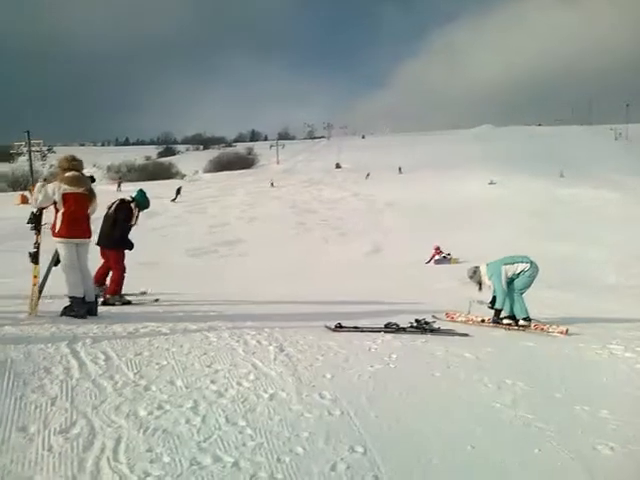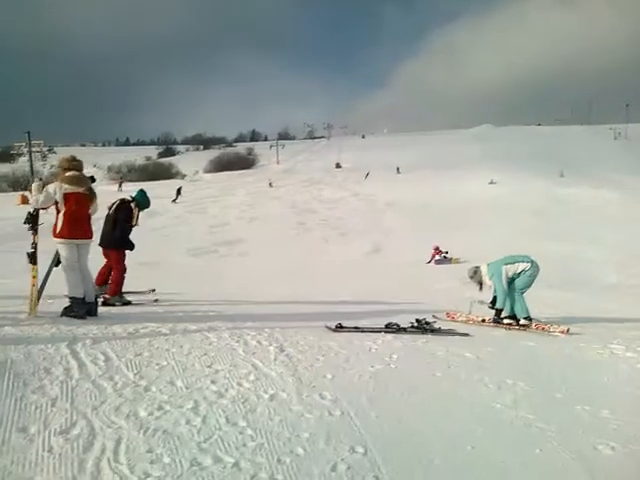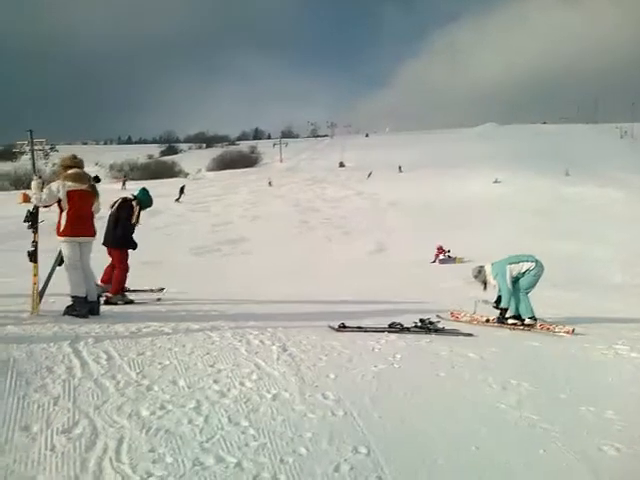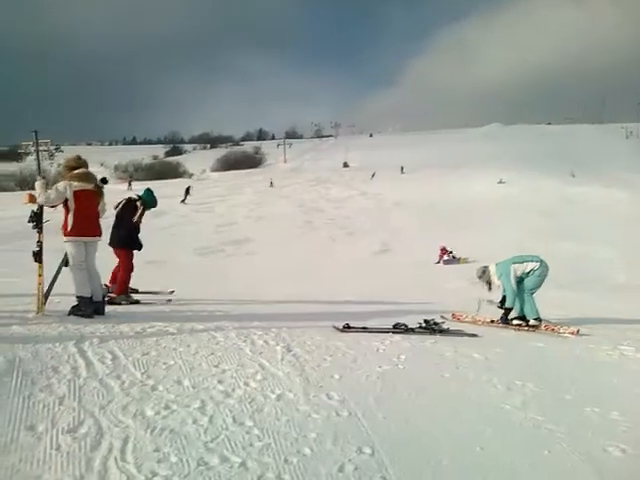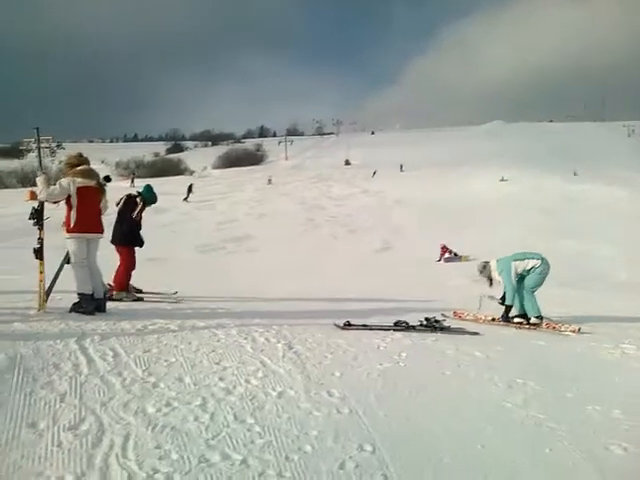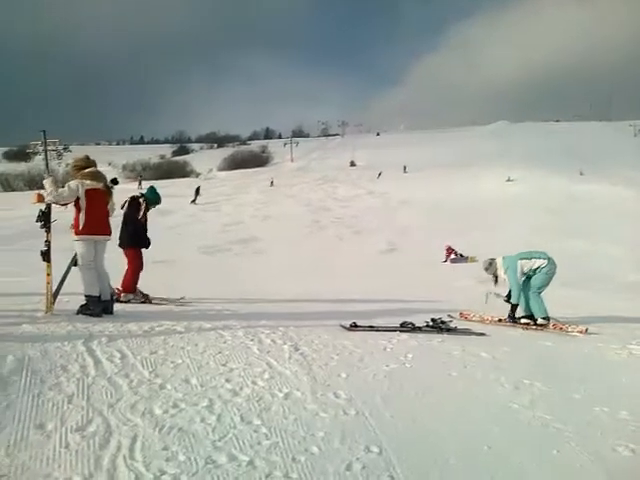
dt=0.1s
person 1, frame 1
left shoulder: (57, 186)
right shoulder: (88, 188)
left elbow: (37, 202)
right elbow: (91, 209)
left wrist: (40, 185)
left hip: (65, 232)
right hip: (83, 233)
left knee: (70, 267)
right knee: (82, 267)
left ankle: (77, 305)
right ankle: (90, 302)
person 1, frame 2
left shoulder: (58, 187)
right shoulder: (89, 188)
left elbow: (37, 202)
right elbow: (93, 210)
left wrist: (37, 186)
left hip: (66, 233)
right hip: (85, 233)
left knee: (70, 267)
right knee: (82, 267)
left ankle: (77, 305)
right ankle: (90, 303)
person 1, frame 3
left shoulder: (60, 185)
right shoulder: (91, 186)
left elbow: (39, 200)
right elbow: (95, 209)
left wrist: (36, 184)
left hip: (69, 232)
right hip: (87, 232)
left knee: (73, 266)
right knee: (85, 265)
left ankle: (79, 304)
right ankle: (92, 302)
person 1, frame 4
left shoulder: (67, 185)
right shoulder: (96, 187)
left elbow: (45, 199)
right elbow: (101, 210)
left wrist: (40, 183)
left hip: (74, 232)
right hip: (93, 232)
left knee: (77, 266)
right knee: (90, 266)
left ankle: (85, 304)
right ankle: (97, 302)
person 1, frame 5
left shoulder: (70, 181)
right shoulder: (98, 184)
left elbow: (47, 194)
right elbow: (103, 207)
left wrist: (41, 179)
left hip: (77, 229)
right hip: (95, 229)
left knee: (79, 264)
right knee: (91, 263)
left ankle: (86, 301)
right ankle: (99, 299)
person 1, frame 6
left shoulder: (78, 184)
right shoulder: (105, 186)
left elbow: (57, 196)
right elbow: (110, 209)
left wrist: (48, 181)
left hip: (85, 231)
right hip: (103, 231)
left knee: (86, 265)
right knee: (98, 265)
left ankle: (93, 303)
right ankle: (106, 301)
